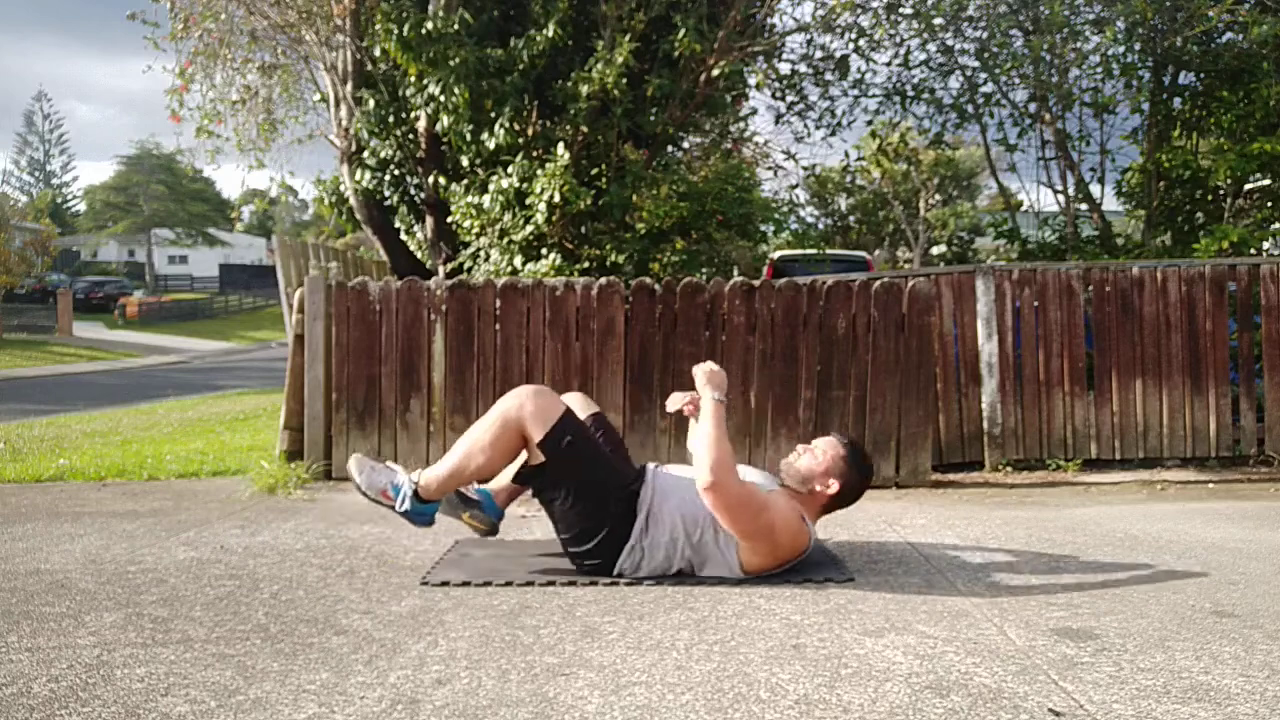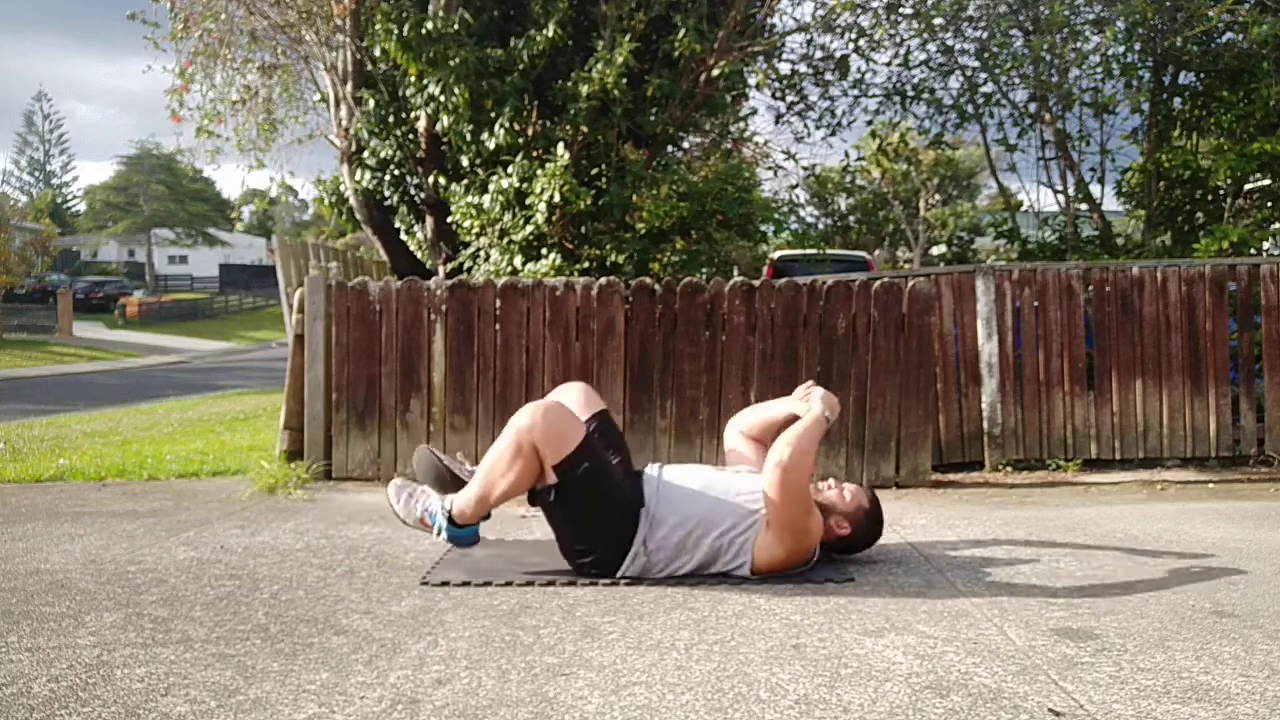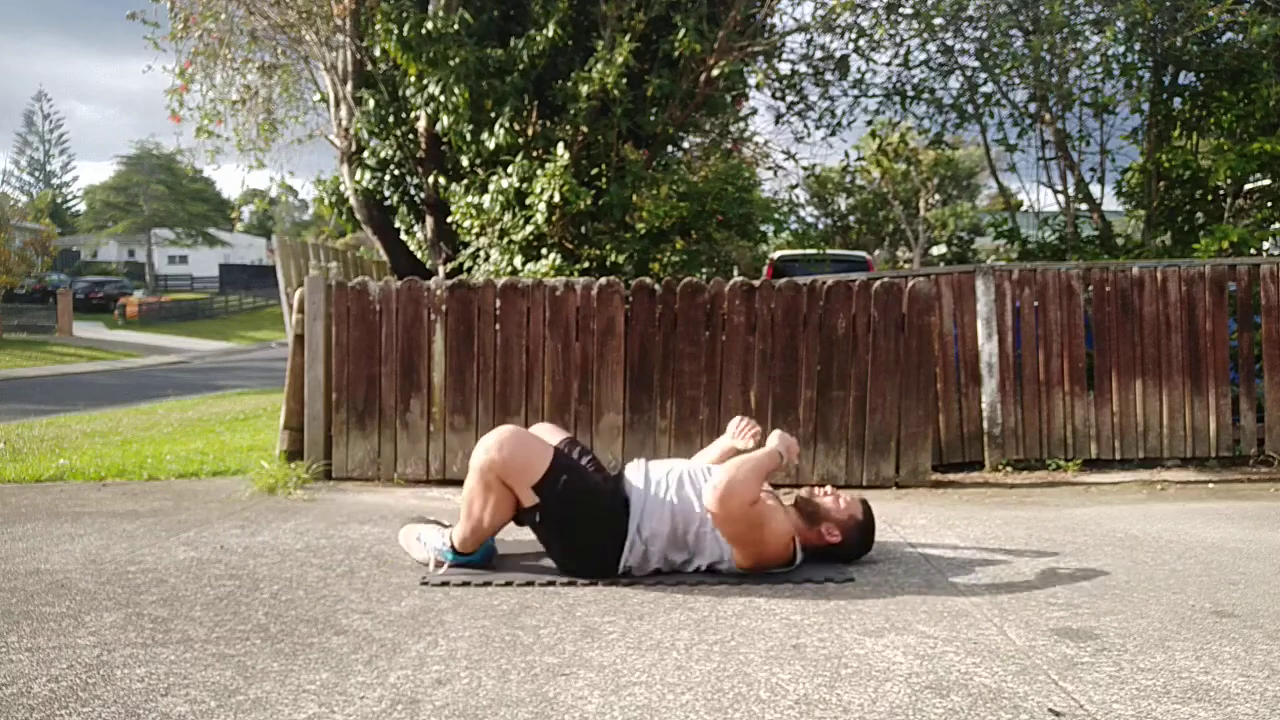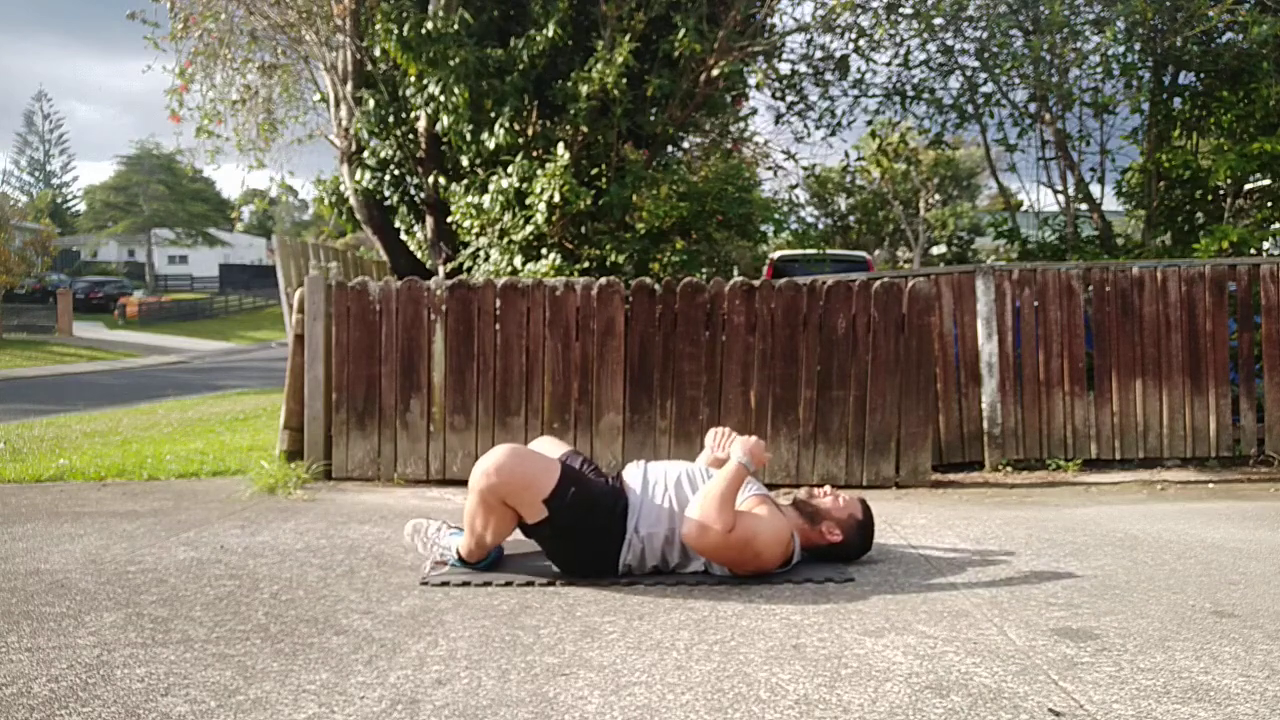
dt=0.4s
person 1, frame 1
left shoulder: (785, 533)
right shoulder: (778, 501)
left elbow: (711, 480)
right elbow: (720, 469)
left wrist: (713, 395)
right wrist: (700, 413)
left hip: (610, 533)
right hip: (630, 496)
left knee: (527, 402)
right knee: (566, 406)
left ankle: (418, 495)
right ankle: (485, 504)
person 1, frame 2
left shoulder: (797, 538)
right shoulder: (767, 493)
left elbow: (784, 473)
right elbow: (739, 429)
left wrist: (820, 415)
right wrist: (793, 404)
left hip: (614, 538)
right hip: (629, 496)
left knee: (538, 419)
right knee: (573, 394)
left ankle: (456, 516)
right ankle: (477, 487)
person 1, frame 3
left shoulder: (775, 536)
right shoulder: (768, 509)
left elbow: (721, 498)
right elbow: (695, 479)
left wrist: (775, 456)
right wrist: (733, 441)
left hip: (606, 534)
right hip: (616, 500)
left knee: (501, 445)
right knee: (543, 435)
left ankle: (462, 547)
right ankle: (475, 529)
person 1, frame 4
left shoulder: (776, 538)
right shoulder: (770, 512)
left elbow: (702, 532)
left wrist: (743, 463)
right wrist: (716, 457)
left hip: (609, 533)
right hip: (616, 497)
left knee: (501, 465)
right knee: (542, 447)
left ankle: (469, 553)
right ankle: (481, 533)
